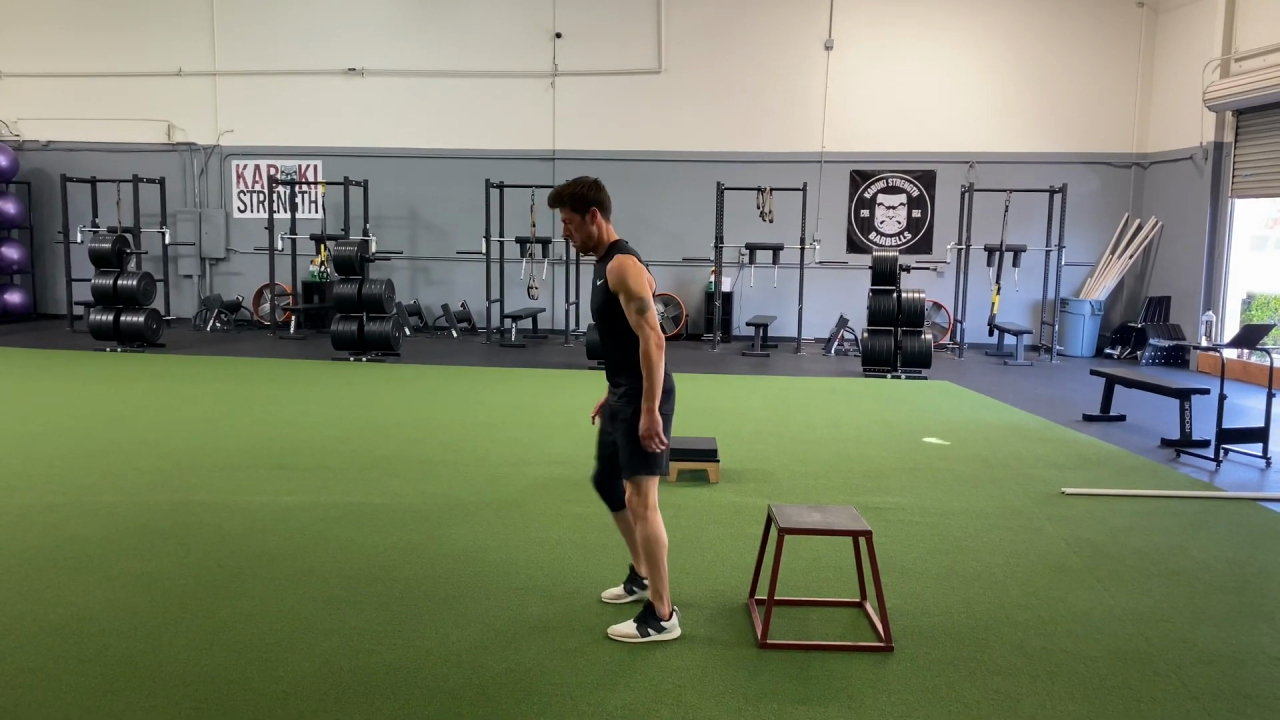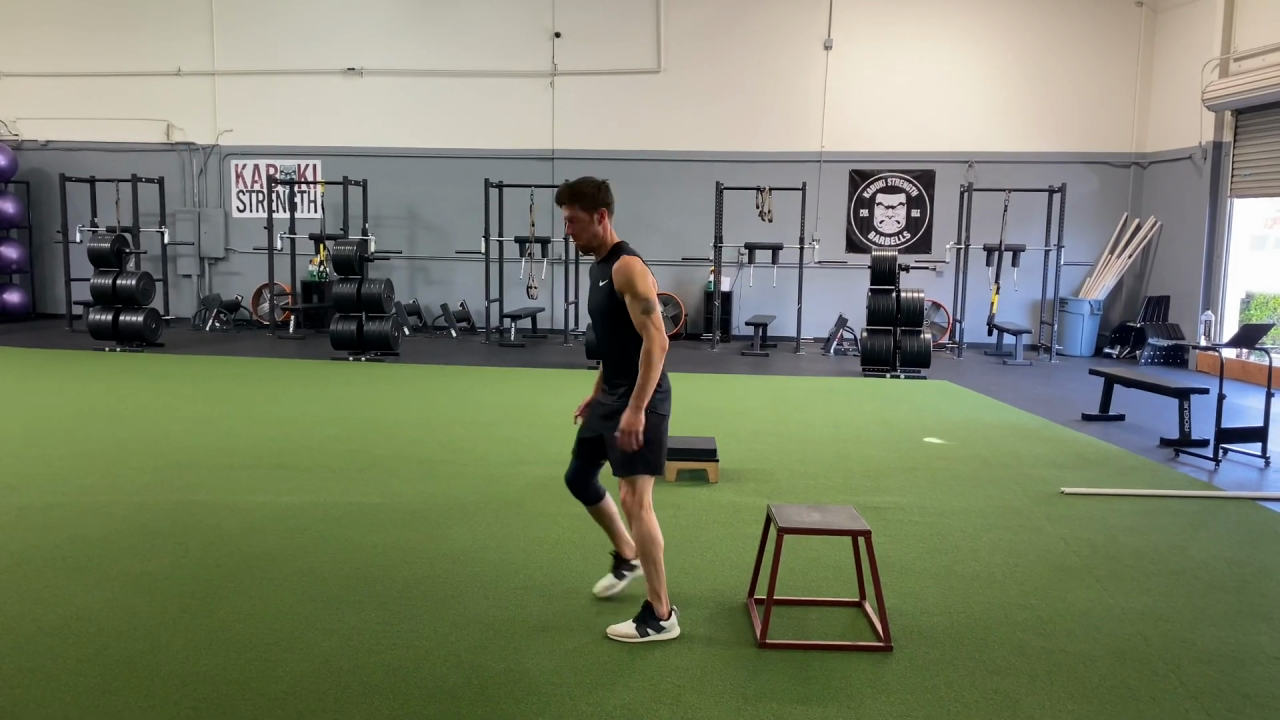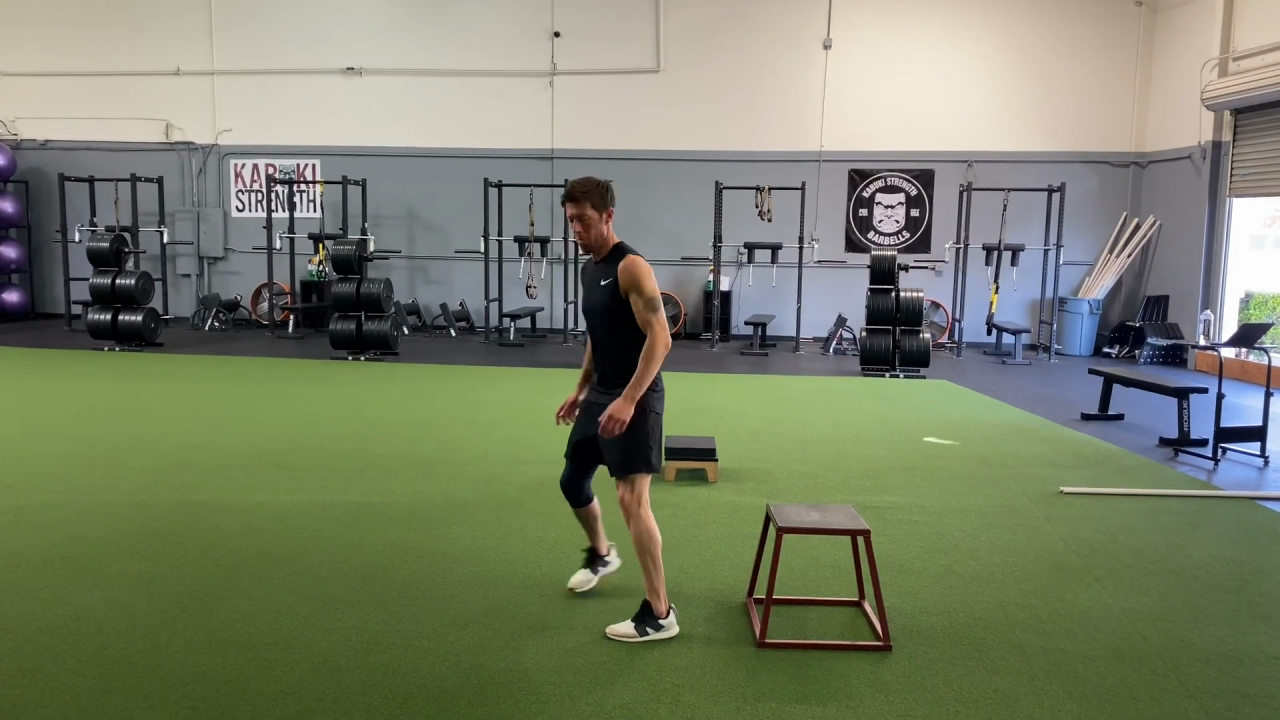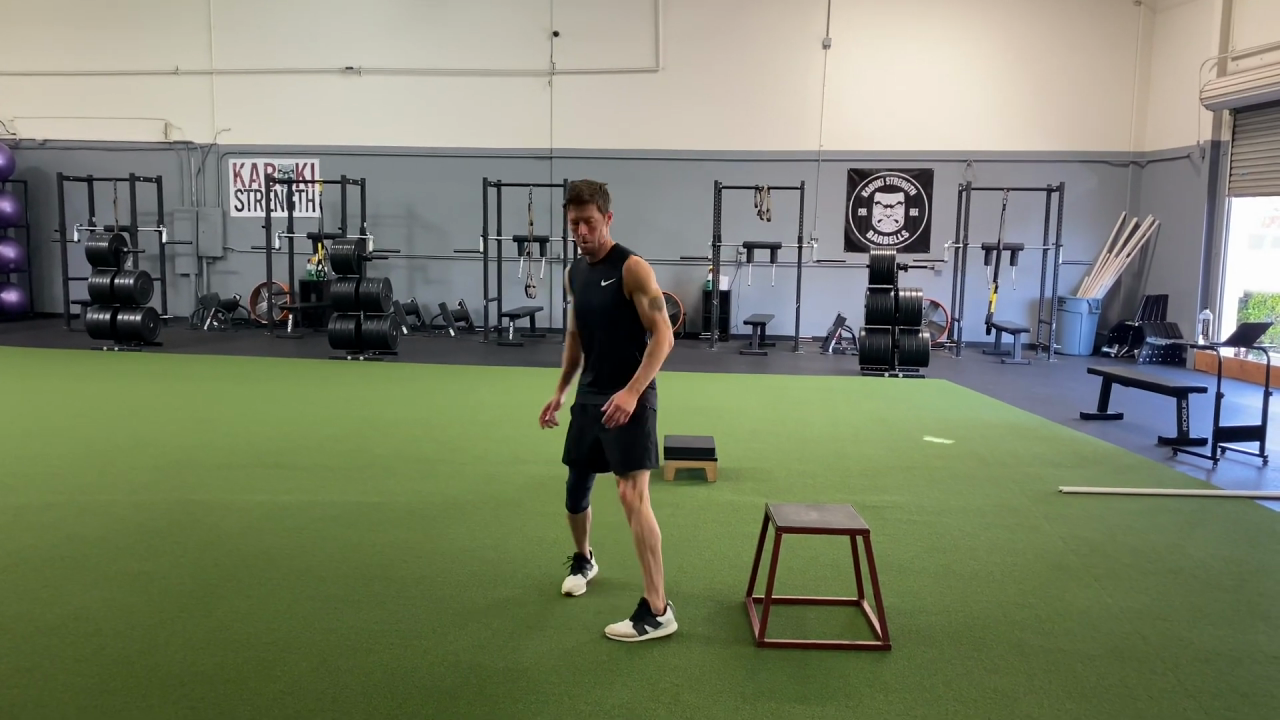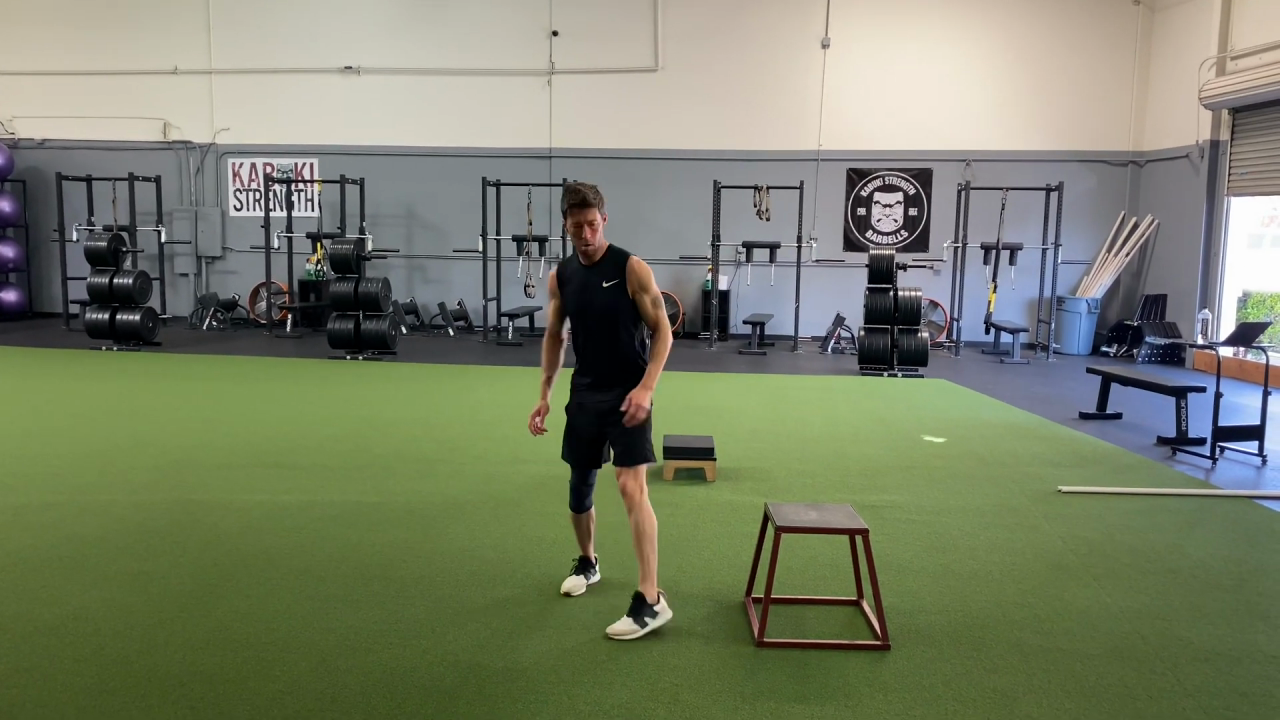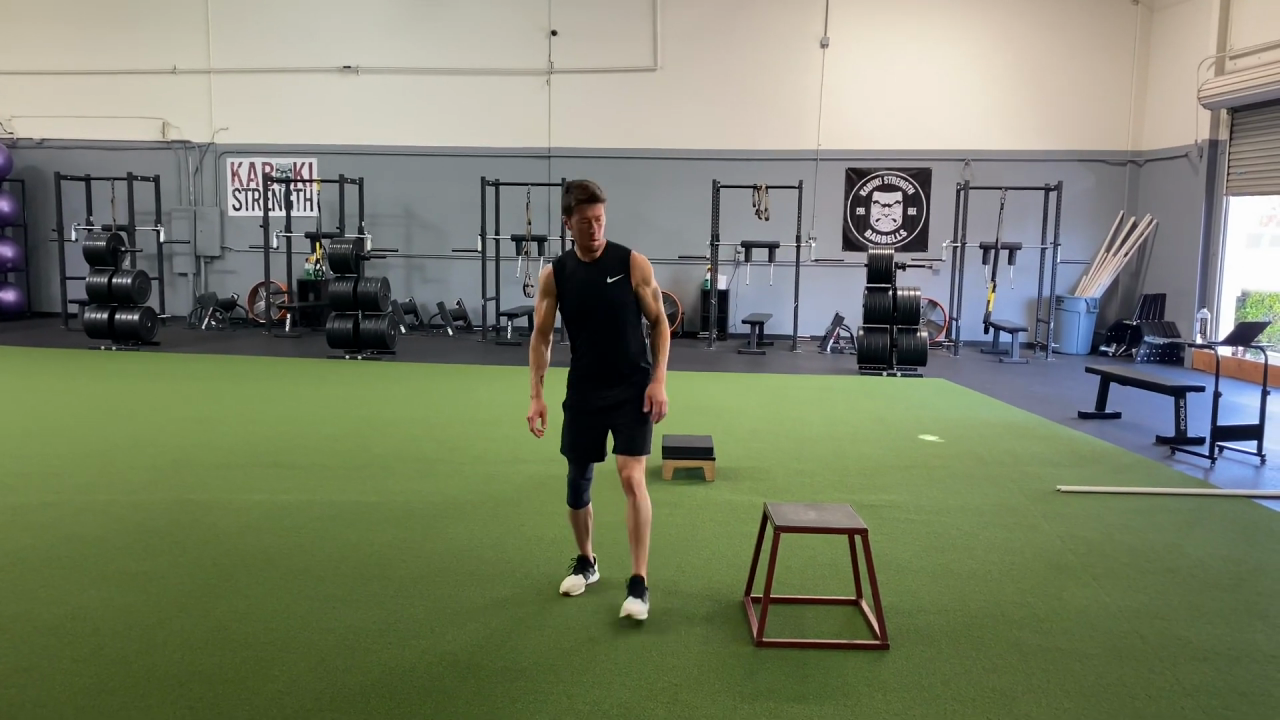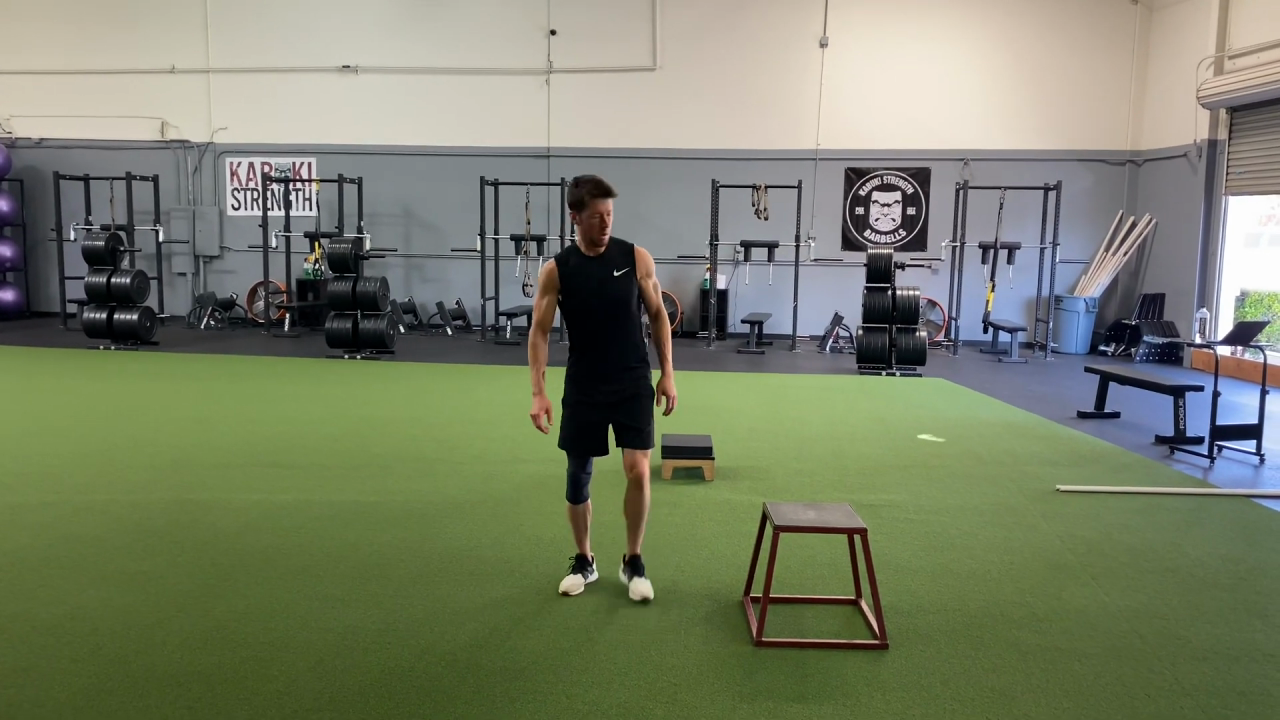
dt=0.1s
person 1, frame 1
left shoulder: (623, 266)
right shoulder: (605, 264)
left elbow: (652, 340)
left wrist: (650, 411)
right wrist: (611, 395)
left hip: (642, 398)
right hip: (621, 396)
left knee: (641, 501)
right knee: (608, 485)
left ankle: (661, 617)
right ankle: (643, 577)
person 1, frame 2
left shoulder: (627, 268)
right shoulder: (600, 266)
left elbow: (656, 341)
left wrist: (636, 408)
right wrist: (596, 393)
left hip: (639, 400)
right hip: (612, 397)
left knee: (635, 501)
right knee: (579, 480)
left ankle: (660, 615)
right ankle: (627, 558)
person 1, frame 3
left shoulder: (631, 267)
right shoulder: (588, 269)
left elbow: (659, 338)
left wrist: (629, 398)
right wrist: (580, 389)
left hip: (633, 401)
right hip: (598, 396)
left knee: (632, 499)
right knee: (572, 483)
left ankle: (659, 613)
right ankle: (600, 553)
person 1, frame 4
left shoulder: (632, 268)
right shoulder: (575, 272)
left elbow: (663, 335)
left wrist: (632, 392)
right wrist: (559, 392)
left hip: (630, 398)
right hip: (590, 398)
left knee: (632, 496)
right knee: (576, 489)
left ankle: (657, 611)
right ankle: (583, 559)
person 1, frame 5
left shoulder: (631, 268)
right shoulder: (561, 275)
left elbow: (661, 331)
right elbow: (553, 339)
left wrist: (645, 387)
right wrist: (543, 396)
left hip: (629, 397)
right hip: (586, 397)
left knee: (632, 489)
right knee: (580, 487)
left ankle: (650, 601)
right ankle: (587, 561)
person 1, frame 6
left shoulder: (633, 263)
right shoulder: (555, 274)
left elbow: (660, 323)
right elbow: (541, 337)
left wrist: (658, 381)
right wrist: (536, 396)
left hip: (630, 390)
right hip: (583, 391)
left knee: (632, 478)
right knee: (578, 483)
left ankle: (639, 581)
right ankle: (585, 561)
person 1, frame 7
left shoulder: (637, 258)
right shoulder: (557, 269)
left elbow: (658, 316)
right elbow: (539, 333)
left wrist: (666, 374)
right wrist: (538, 394)
left hip: (633, 384)
right hip: (584, 388)
left knee: (638, 471)
right knee: (578, 477)
left ankle: (633, 561)
right ankle: (583, 561)
